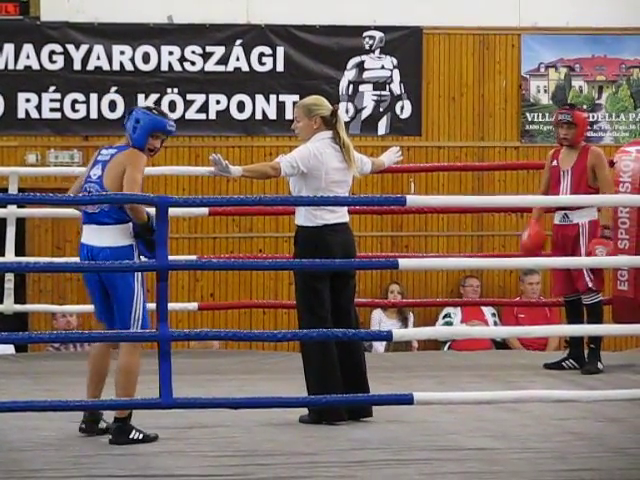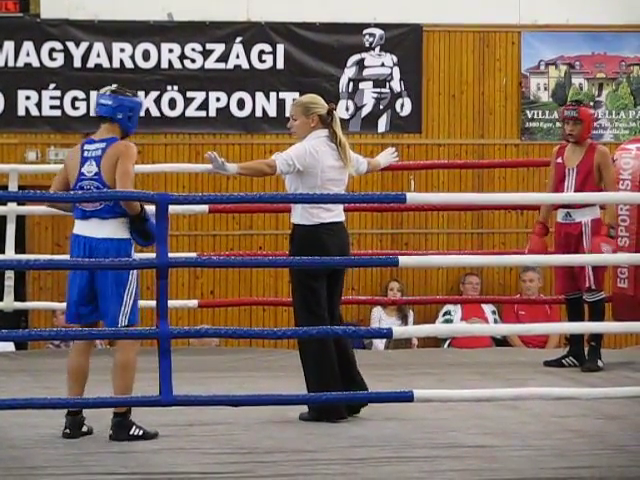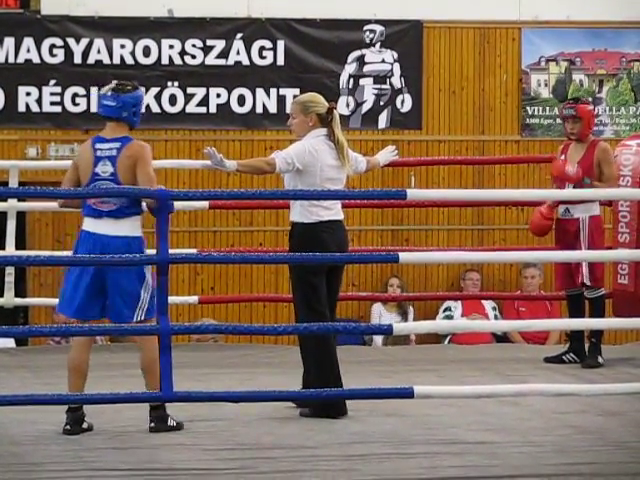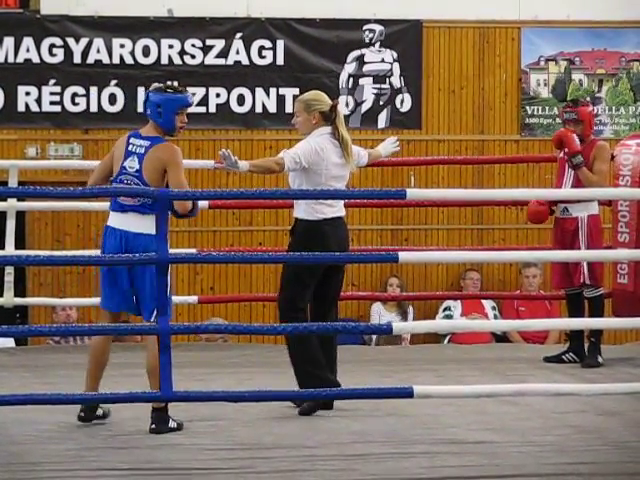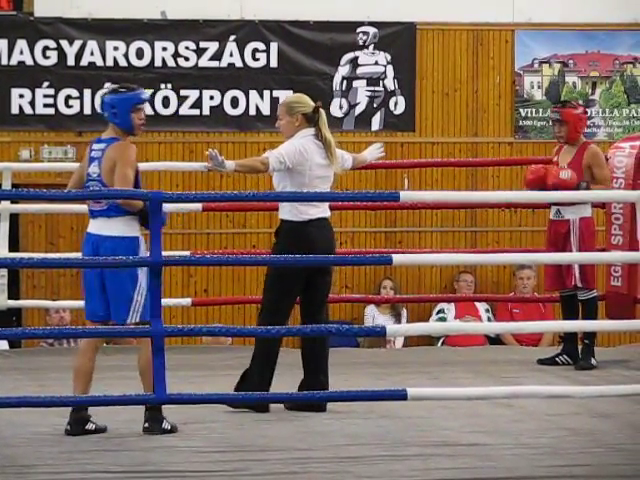
dt=0.5s
person 1, frame 1
left shoulder: (100, 155)
right shoulder: (134, 157)
left elbow: (71, 198)
right elbow: (132, 201)
right wrist: (148, 229)
left hip: (88, 247)
right hip: (118, 250)
left knee: (109, 332)
right knee: (132, 338)
left ankle: (92, 415)
right ankle: (122, 425)
person 1, frame 2
left shoulder: (76, 152)
right shoulder: (124, 148)
left elbow: (53, 199)
right elbow: (125, 195)
right wrist: (142, 220)
left hip: (81, 242)
right hip: (114, 245)
left knee: (82, 333)
right knee: (126, 335)
left ankle: (73, 419)
right ankle: (121, 420)
person 1, frame 3
left shoulder: (84, 150)
right shoulder: (138, 150)
left elbow: (64, 199)
right elbow: (153, 198)
left hip: (90, 241)
right hip: (127, 244)
left knee: (82, 330)
right knee: (145, 329)
left ankle: (74, 414)
right ankle: (158, 413)
person 1, frame 4
left shoulder: (123, 142)
right shoulder: (169, 152)
left elbow: (93, 184)
right elbow: (183, 206)
right wrist: (187, 202)
left hip: (114, 234)
right hip: (147, 240)
left knee: (111, 318)
right knee: (156, 327)
left ankle: (89, 401)
right ankle: (160, 414)
person 1, frame 5
left shoulder: (93, 148)
right shoulder: (125, 148)
left elbow: (71, 192)
right elbow: (125, 198)
right wrist: (148, 209)
left hip: (95, 240)
right hip: (123, 243)
left knee: (95, 329)
right knee: (148, 328)
left ankle: (78, 415)
right ankle: (152, 414)
person 2, frame 1
left shoulder: (310, 152)
right shoulder: (345, 152)
left elbow: (273, 169)
right elbow: (372, 164)
left wrist: (235, 171)
right wrist: (389, 159)
left hip: (315, 240)
right hip: (343, 238)
left knee: (316, 323)
right knee: (344, 319)
left ankle: (327, 408)
right ankle: (356, 403)
person 2, frame 2
left shoulder: (306, 149)
right shoulder: (340, 150)
left elbow: (269, 166)
right elbow: (367, 165)
left wrist: (230, 168)
right wrist: (383, 160)
left hip: (311, 238)
right hip: (337, 236)
left knee: (312, 320)
right knee: (330, 316)
left ankle: (327, 405)
right ankle: (351, 394)
person 2, frame 3
left shoulder: (305, 148)
right shoulder: (339, 149)
left elbow: (268, 164)
right elbow: (366, 164)
left wrist: (229, 165)
right wrist: (383, 158)
left hip: (310, 236)
right hip: (336, 234)
left knee: (313, 317)
right knee: (324, 314)
left ankle: (327, 399)
right ankle: (316, 391)
person 2, frame 4
left shoulder: (312, 145)
right shoulder: (342, 145)
left elbow: (278, 164)
right elbow: (368, 155)
left wrist: (242, 166)
right wrist: (385, 149)
left hip: (311, 233)
right hip: (337, 232)
left knee: (292, 308)
right knee: (325, 312)
left ankle: (318, 386)
right ankle: (321, 390)
person 2, frame 5
left shoulder: (295, 147)
right shoulder: (326, 149)
left elbow: (262, 163)
right elbow: (353, 160)
left wrist: (228, 166)
right wrist: (369, 155)
left hip: (296, 235)
right hip: (323, 234)
left knee: (273, 313)
right knee: (315, 314)
left ankle: (253, 392)
right ankle: (313, 394)
person 3, frame 1
left shoulder: (593, 154)
right shoulder: (553, 156)
left elbow: (607, 194)
right elbow: (544, 193)
left wrist: (605, 232)
right wrist: (534, 224)
left hip: (585, 225)
right hip: (560, 226)
left knee: (590, 289)
right knee: (568, 291)
left ankle: (594, 354)
right ankle: (575, 354)
person 3, frame 2
left shoulder: (599, 153)
right shoulder: (558, 153)
left elbow: (612, 194)
right elbow: (552, 192)
left wrist: (608, 231)
right wrist: (539, 227)
left hip: (588, 223)
right hip: (563, 224)
left knee: (592, 287)
right knee: (569, 289)
left ankle: (595, 351)
right ankle: (575, 351)
person 3, frame 3
left shoulder: (600, 148)
right shoulder: (564, 149)
left elbow: (612, 189)
left wrist: (582, 181)
left hip: (587, 219)
right hip: (564, 220)
left knee: (592, 282)
right knee: (570, 284)
left ankle: (595, 347)
right ankle: (576, 346)
person 3, frame 4
left shoulder: (600, 148)
right shoulder: (563, 148)
left elbow: (597, 186)
left wrist: (576, 156)
left hip: (586, 218)
right hip: (563, 219)
left knee: (591, 281)
right knee: (569, 284)
left ankle: (594, 347)
right ankle: (575, 346)
person 3, frame 5
left shoulder: (591, 152)
right shoulder: (557, 151)
left elbow: (607, 188)
left wrist: (578, 184)
right wrist: (540, 185)
left hip: (579, 221)
right hip: (556, 221)
left knee: (584, 284)
right knee: (564, 286)
left ankle: (588, 350)
right ankle: (569, 348)
